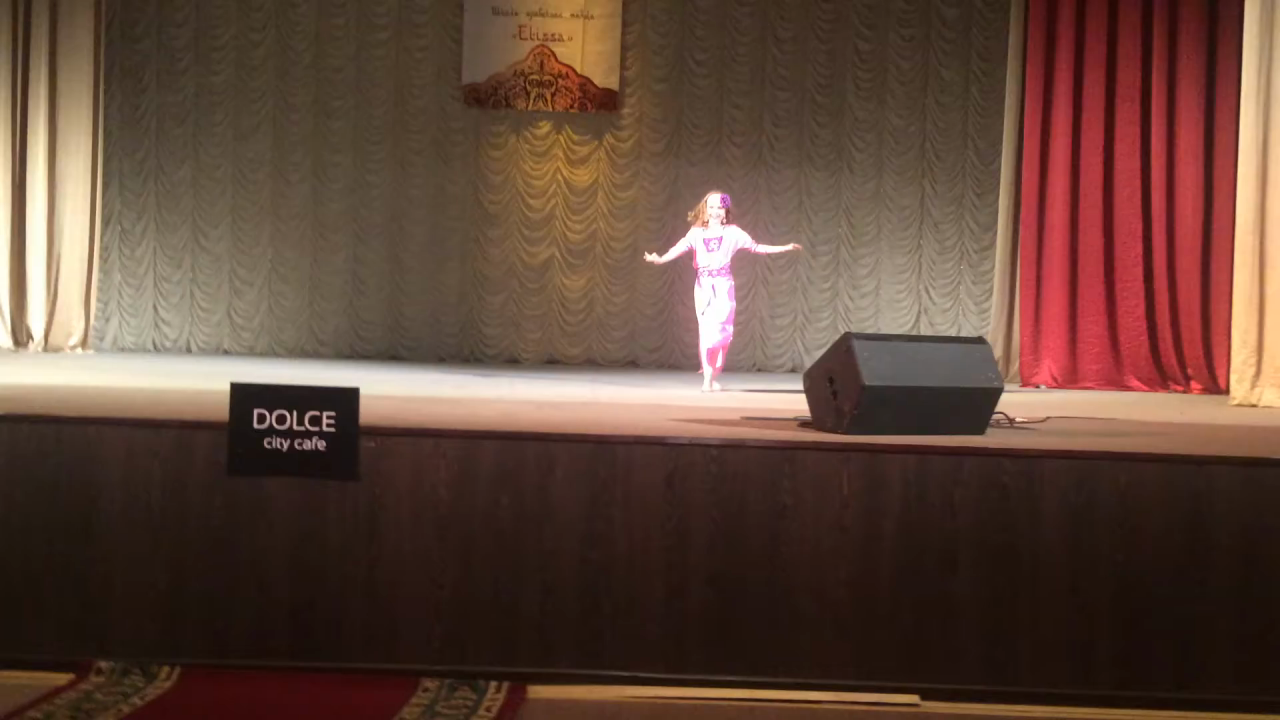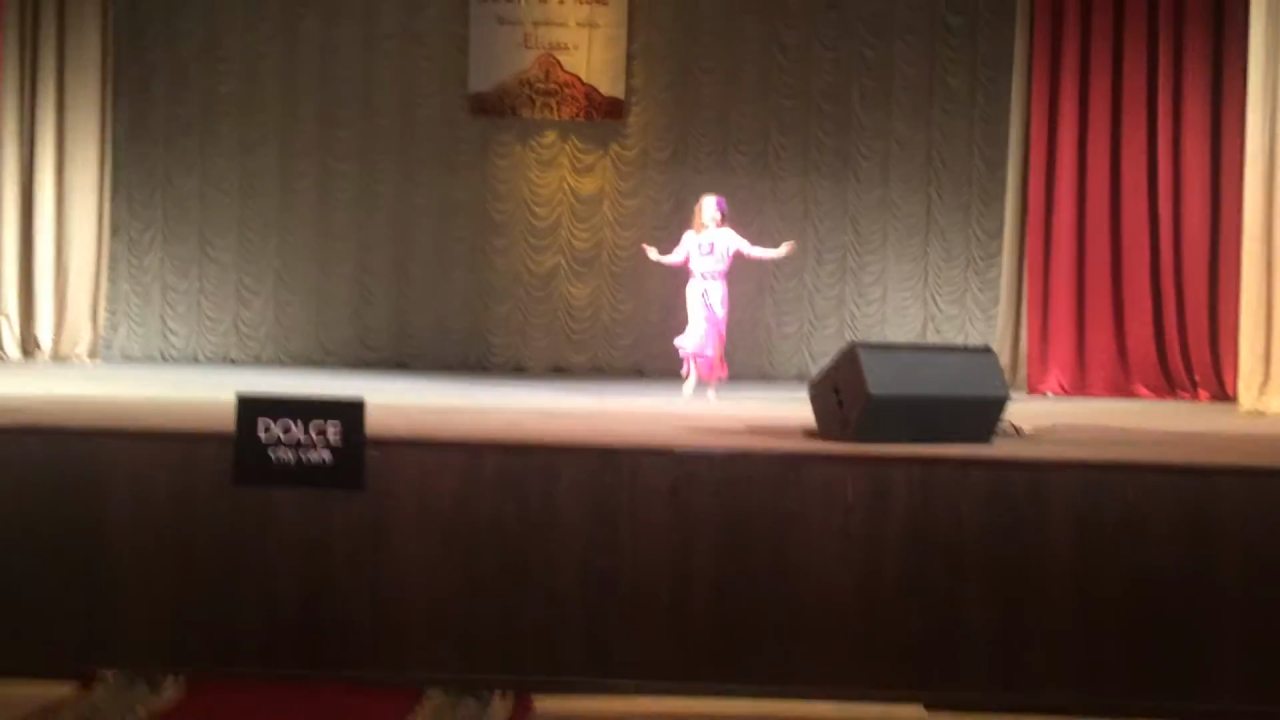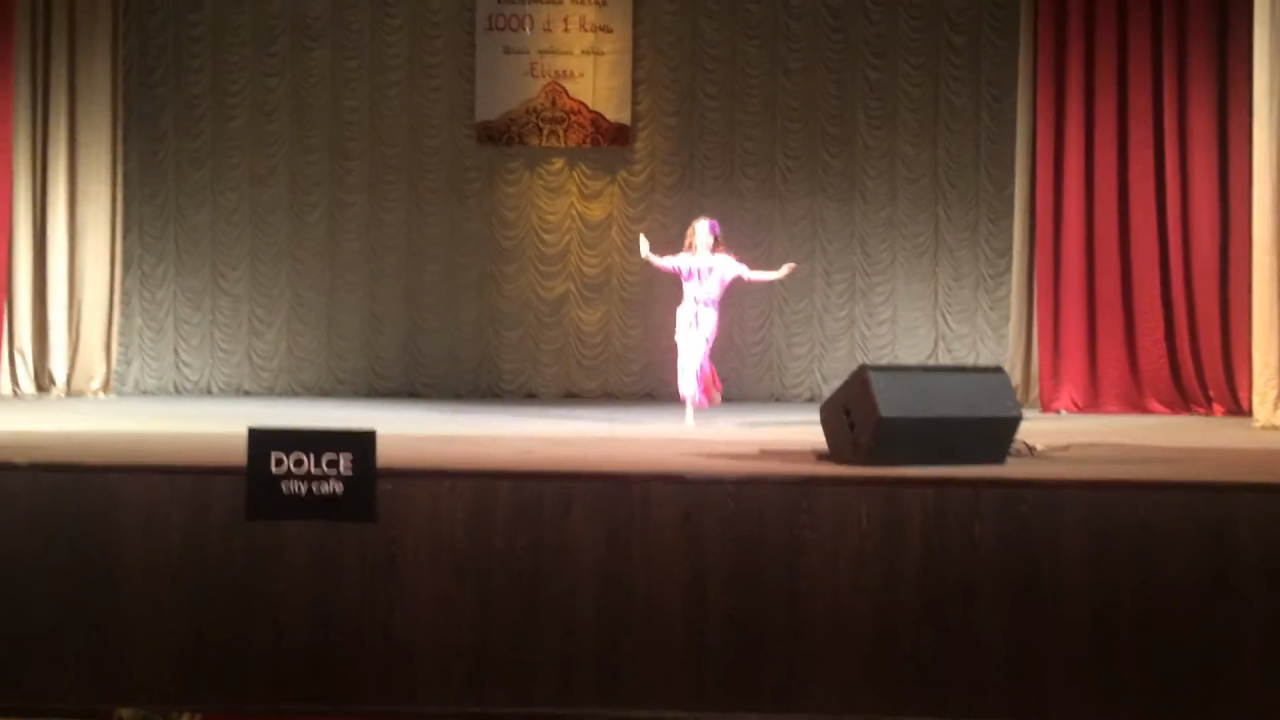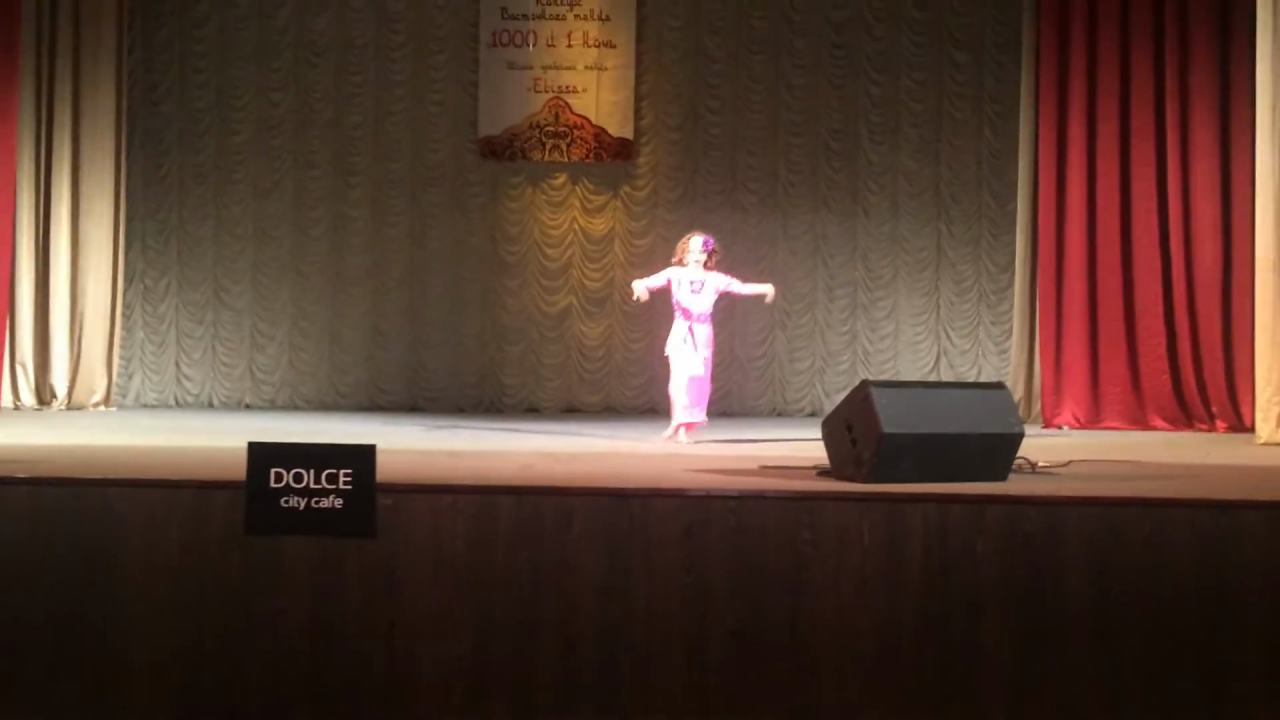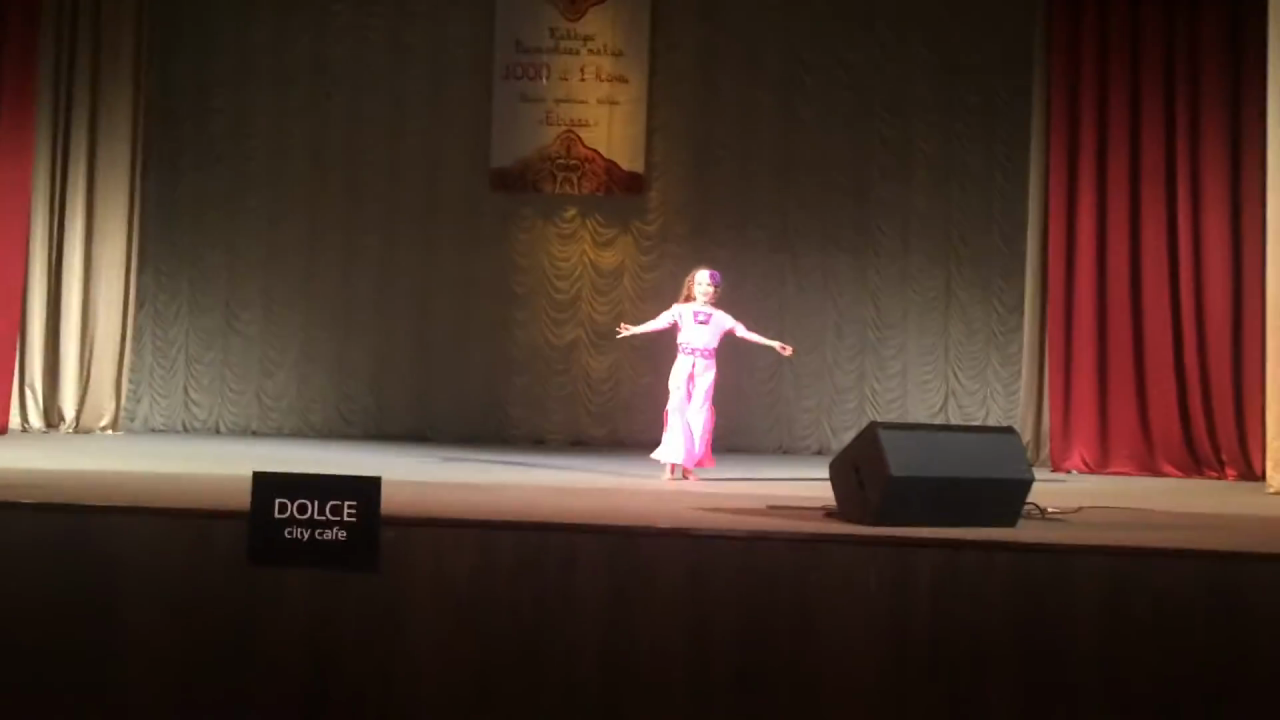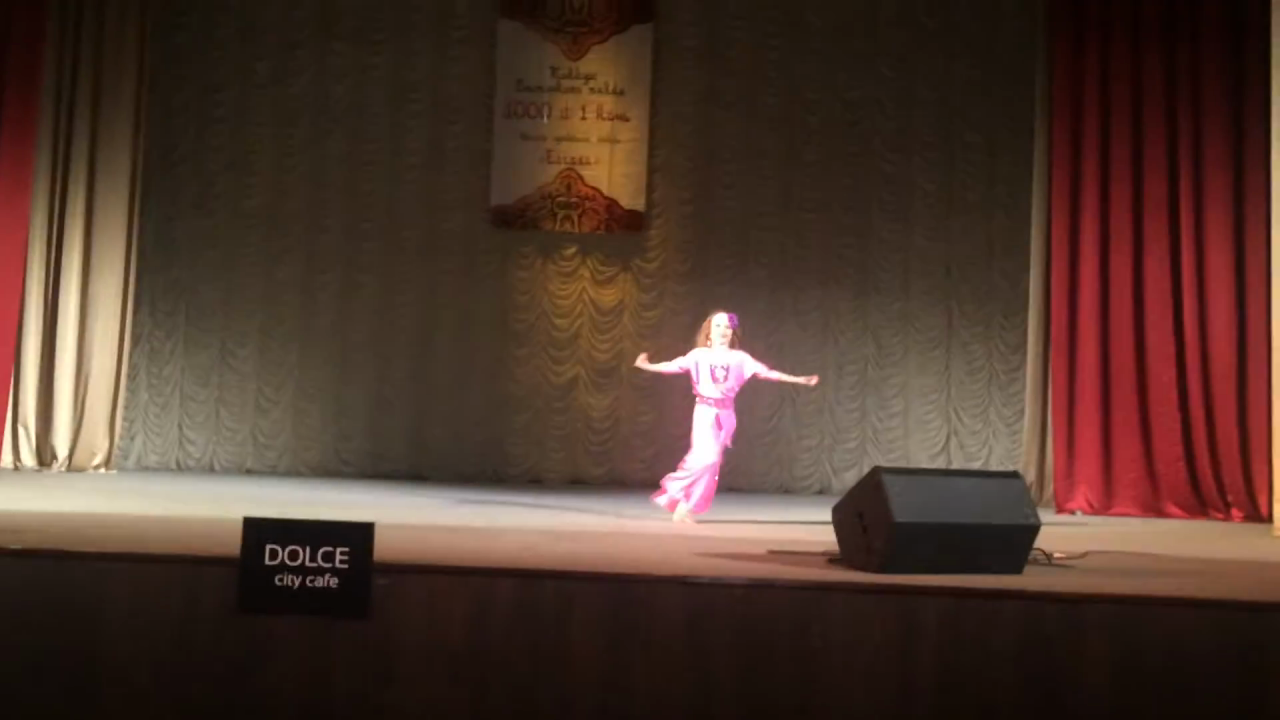
dt=0.3s
person 1, frame 1
left shoulder: (732, 232)
right shoulder: (696, 232)
left elbow: (756, 247)
right elbow: (681, 248)
left wrist: (785, 247)
right wrist: (660, 259)
left hip: (723, 284)
right hip: (704, 285)
left knee: (720, 326)
right knee: (706, 328)
left ankle: (714, 376)
right ankle: (708, 376)
person 1, frame 2
left shoulder: (727, 235)
right shoulder: (691, 237)
left elbow: (750, 250)
right elbow: (678, 257)
left wrist: (777, 252)
right wrist: (658, 257)
left hip: (717, 289)
right hip: (696, 289)
left knee: (715, 336)
right knee: (699, 330)
left ankle: (711, 385)
right ankle: (692, 375)
person 1, frame 3
left shoulder: (724, 261)
right shoulder: (686, 259)
left elbow: (748, 274)
right elbow: (667, 264)
left wrist: (777, 274)
right wrist: (648, 256)
left hip: (709, 314)
right hip: (688, 313)
left knee: (698, 354)
right knee: (687, 357)
left ankle: (712, 390)
right ankle: (690, 411)
person 1, frame 4
left shoulder: (714, 277)
right shoulder: (675, 273)
left elbow: (740, 287)
right elbow: (652, 281)
left wrist: (765, 288)
right wrist: (639, 286)
left hip: (702, 330)
right hip: (681, 329)
left knee: (697, 374)
right knee: (681, 371)
left ankle: (685, 425)
right ankle: (679, 423)
person 1, frame 5
left shoulder: (720, 316)
right shoulder: (681, 309)
left elbow: (743, 331)
right elbow: (661, 322)
left wrist: (774, 343)
right wrist: (634, 330)
left hip: (706, 366)
right hip: (683, 364)
left knee: (699, 414)
right knee: (678, 410)
left ankle: (686, 463)
right ankle: (671, 463)
person 1, frame 6
left shoulder: (740, 358)
right shoulder: (699, 355)
left elbow: (765, 372)
right elbow: (676, 366)
left wrist: (798, 380)
right wrist: (648, 366)
left hip: (725, 415)
right hip: (704, 412)
left knee: (711, 461)
right knee: (706, 457)
left ankle: (686, 506)
right ankle: (681, 499)
